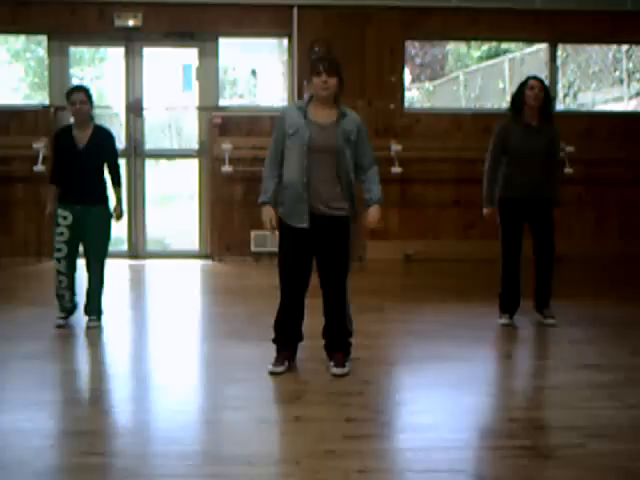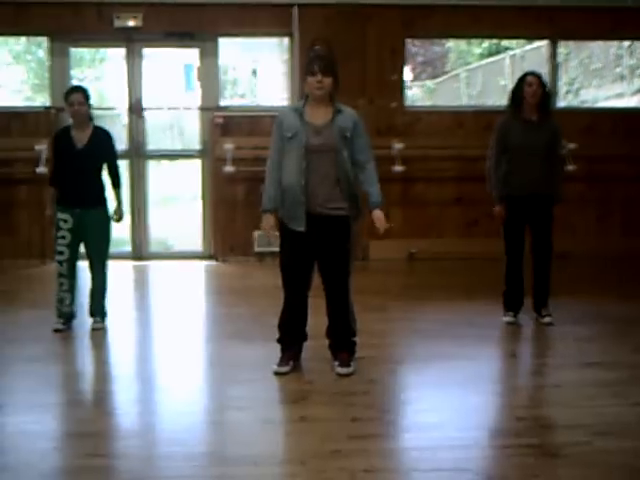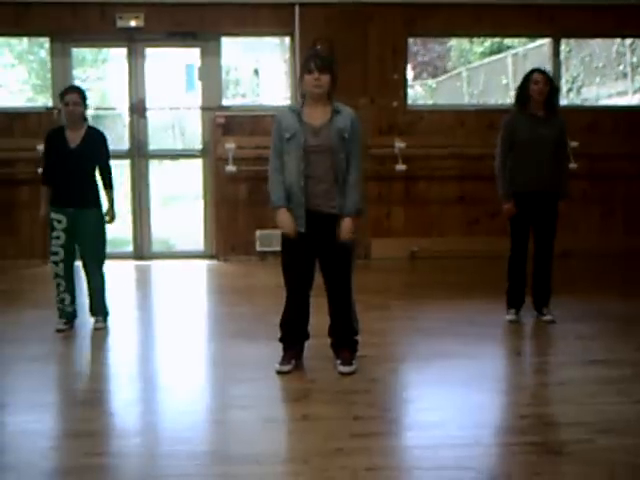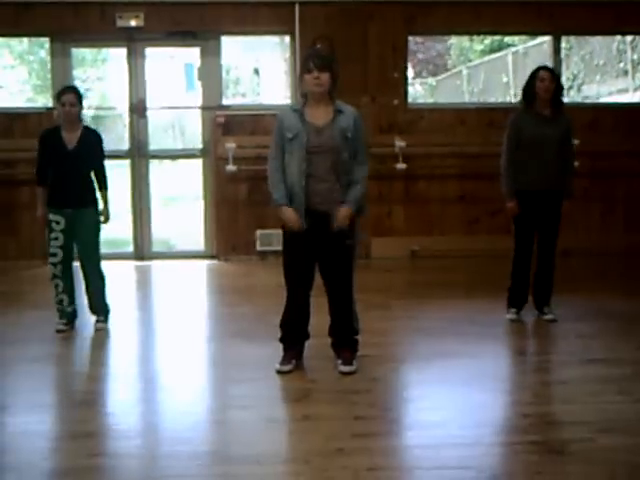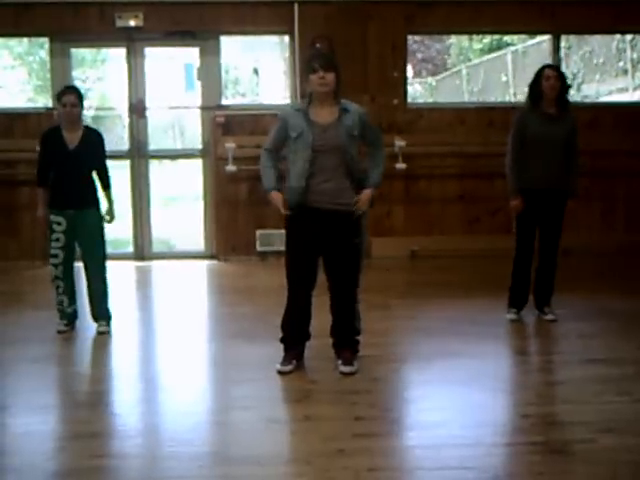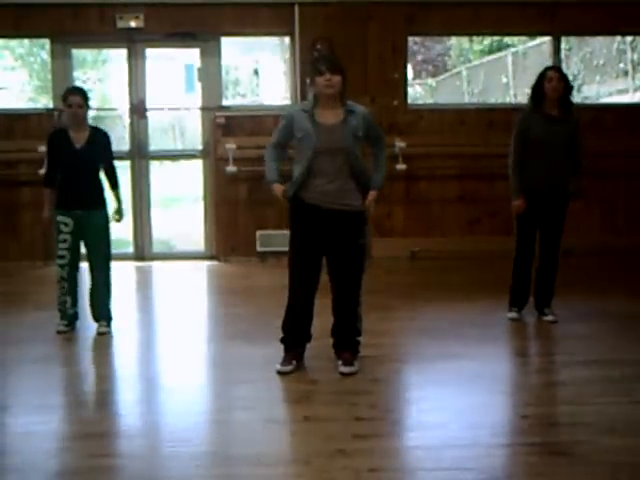
dt=0.2s
person 1, frame 1
left shoulder: (352, 122)
right shoulder: (289, 117)
left elbow: (366, 166)
right elbow: (273, 162)
left wrist: (373, 202)
right wrist: (266, 202)
left hip: (336, 215)
right hip: (295, 214)
left knee: (335, 287)
right knee: (291, 285)
left ankle: (338, 350)
right ankle: (285, 349)
person 1, frame 2
left shoulder: (350, 119)
right shoulder: (287, 119)
left elbow: (365, 164)
right elbow: (275, 165)
left wrist: (375, 205)
right wrist: (268, 209)
left hip: (336, 215)
right hip: (295, 215)
left knee: (338, 286)
right knee: (294, 286)
left ankle: (343, 349)
right ankle: (290, 348)
person 1, frame 3
left shoulder: (347, 119)
right shoulder: (285, 119)
left elbow: (354, 169)
right elbow: (276, 166)
left wrist: (349, 214)
right wrist: (280, 208)
left hip: (335, 215)
right hip: (298, 214)
left knee: (339, 285)
right knee: (296, 285)
left ankle: (345, 348)
right ankle: (292, 348)
person 1, frame 4
left shoulder: (349, 117)
right shoulder: (287, 118)
left elbow: (361, 163)
right elbow: (276, 164)
left wrist: (351, 201)
right wrist: (282, 203)
left hip: (337, 213)
right hip: (299, 213)
left knee: (340, 283)
right knee: (297, 284)
left ankle: (345, 347)
right ankle: (292, 347)
person 1, frame 5
left shoulder: (355, 115)
right shoulder: (291, 117)
left elbow: (377, 148)
right elbow: (269, 152)
left wrist: (371, 184)
right wrist: (271, 187)
left hip: (345, 211)
right hip: (303, 210)
left knee: (344, 283)
right knee: (299, 282)
left ankle: (346, 347)
right ankle: (293, 347)
person 1, frame 6
left shoulder: (360, 116)
right shoulder: (297, 117)
left elbow: (379, 147)
right elbow: (275, 147)
left wrist: (375, 185)
right wrist: (273, 179)
left hip: (349, 210)
right hip: (307, 208)
left knee: (347, 283)
right knee: (300, 281)
left ankle: (346, 348)
right ankle: (293, 349)
person 2, frame 1
left shoulder: (550, 130)
right shoulder: (507, 127)
left elbow: (555, 167)
right elbow: (492, 164)
left wrist: (553, 199)
right wrist: (489, 200)
left hip: (541, 200)
right hip: (511, 199)
left knee: (546, 252)
right knee: (511, 256)
left ankle: (543, 304)
right ankle: (507, 308)
person 2, frame 2
left shoulder: (550, 125)
right shoulder: (507, 123)
left elbow: (556, 163)
right elbow: (494, 162)
left wrist: (555, 197)
right wrist: (498, 199)
left hip: (541, 198)
right hip: (513, 197)
left knee: (543, 252)
right knee: (514, 253)
left ankle: (541, 306)
right ankle: (511, 307)
person 2, frame 3
left shoulder: (556, 122)
right shoulder: (514, 120)
left elbow: (563, 160)
right elbow: (501, 160)
left wrist: (561, 193)
right wrist: (506, 196)
left hip: (547, 195)
right hip: (520, 194)
left knee: (545, 251)
right knee: (518, 250)
left ankle: (542, 304)
right ankle: (513, 305)
person 2, frame 4
left shoulder: (562, 120)
right shoulder: (520, 118)
left elbow: (568, 159)
right elbow: (508, 158)
left wrist: (566, 192)
right wrist: (510, 195)
left hip: (552, 194)
right hip: (525, 192)
left knee: (548, 249)
right knee: (523, 249)
left ankle: (543, 302)
right ankle: (514, 303)
person 2, frame 5
left shoulder: (568, 120)
right shoulder: (525, 116)
left elbow: (573, 158)
right elbow: (513, 156)
left wrist: (571, 190)
right wrist: (514, 193)
left hip: (556, 193)
right hip: (528, 191)
left knee: (549, 249)
right knee: (524, 248)
left ankle: (544, 302)
right ankle: (515, 303)
person 2, frame 6
left shoulder: (570, 121)
right shoulder: (528, 118)
left elbow: (575, 158)
right elbow: (515, 157)
left wrist: (573, 188)
right wrist: (517, 193)
left hip: (557, 194)
right hip: (530, 192)
left knee: (550, 250)
right knee: (524, 249)
left ankle: (544, 303)
right ankle: (516, 303)
person 3, frame 1
left shoulder: (104, 135)
right shoulder: (61, 136)
left elbow: (114, 170)
right elbow: (56, 172)
left wrist: (119, 202)
right wrist: (51, 202)
left hip: (96, 205)
right hip: (67, 205)
left knee: (95, 260)
right knee: (63, 257)
left ankle: (93, 312)
right ankle: (66, 308)
person 3, frame 2
left shoulder: (103, 136)
right shoulder: (60, 137)
left elbow: (113, 171)
right elbow: (55, 173)
left wrist: (119, 203)
right wrist: (51, 204)
left hip: (95, 207)
right hip: (66, 207)
left knee: (97, 262)
right knee: (64, 262)
left ankle: (98, 314)
right ankle: (64, 315)
person 3, frame 3
left shoulder: (96, 136)
right shoulder: (53, 137)
left elbow: (105, 172)
right elbow: (48, 173)
left wrist: (111, 205)
right wrist: (44, 204)
left hip: (89, 207)
right hip: (60, 207)
left knee: (93, 261)
right knee: (61, 262)
left ankle: (100, 313)
right ankle: (66, 314)
person 3, frame 4
left shoulder: (92, 137)
right shoulder: (48, 137)
left elbow: (100, 172)
right elbow: (42, 173)
left wrist: (105, 204)
right wrist: (41, 205)
left hip: (86, 206)
right hip: (58, 208)
left knee: (91, 261)
right knee: (59, 263)
left ankle: (101, 312)
right ankle: (66, 315)
person 3, frame 5
left shoulder: (93, 136)
right shoulder: (49, 137)
left elbow: (102, 171)
right elbow: (43, 174)
left wrist: (110, 204)
right wrist: (41, 205)
left hip: (88, 207)
right hip: (59, 208)
left knee: (95, 262)
right knee: (60, 264)
left ankle: (102, 317)
right ankle: (67, 315)
person 3, frame 6
left shoulder: (100, 136)
right shoulder: (56, 138)
left elbow: (109, 170)
right elbow: (51, 174)
left wrist: (119, 203)
right wrist: (48, 206)
left hip: (95, 208)
right hip: (66, 209)
left knee: (100, 264)
right knee: (65, 264)
left ankle: (103, 317)
right ankle: (67, 316)
